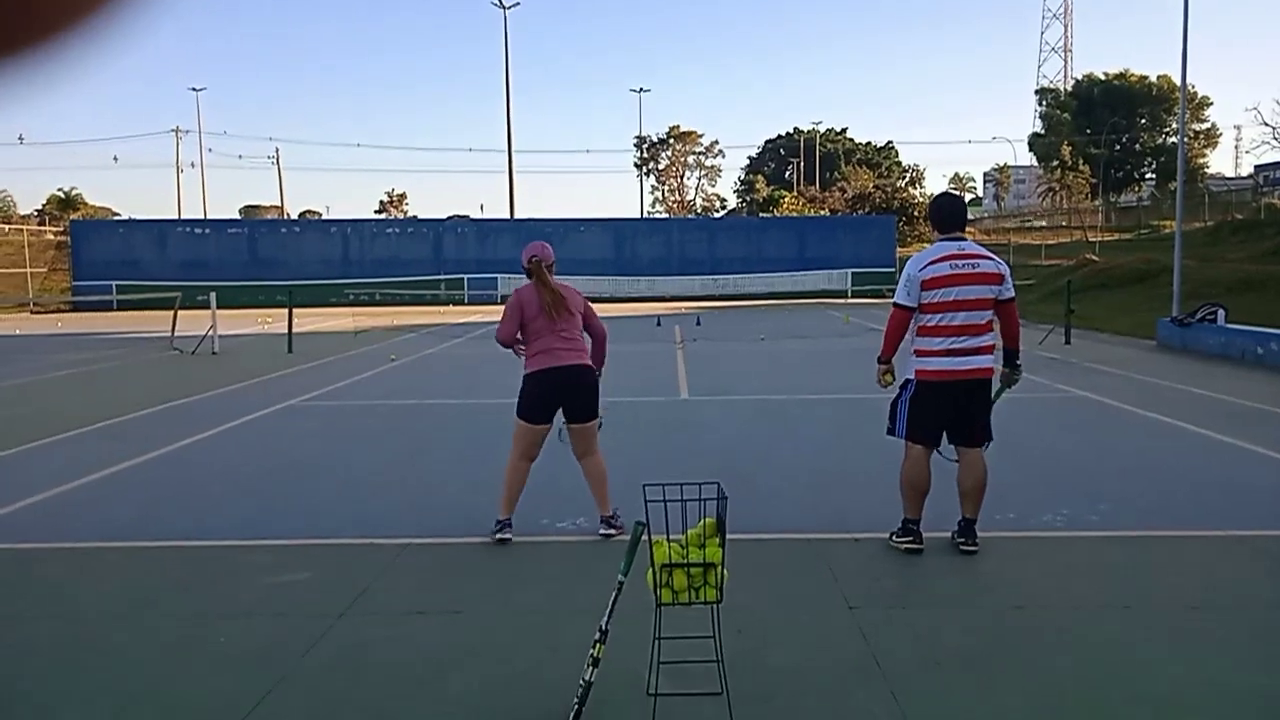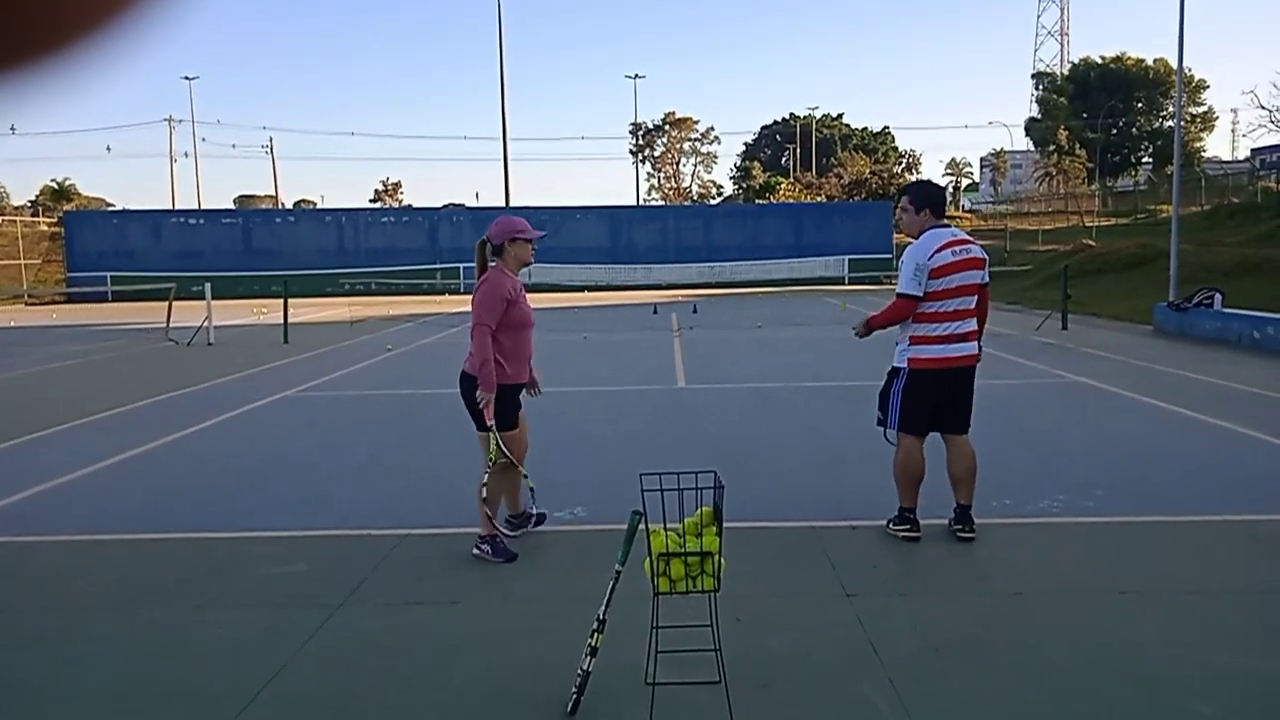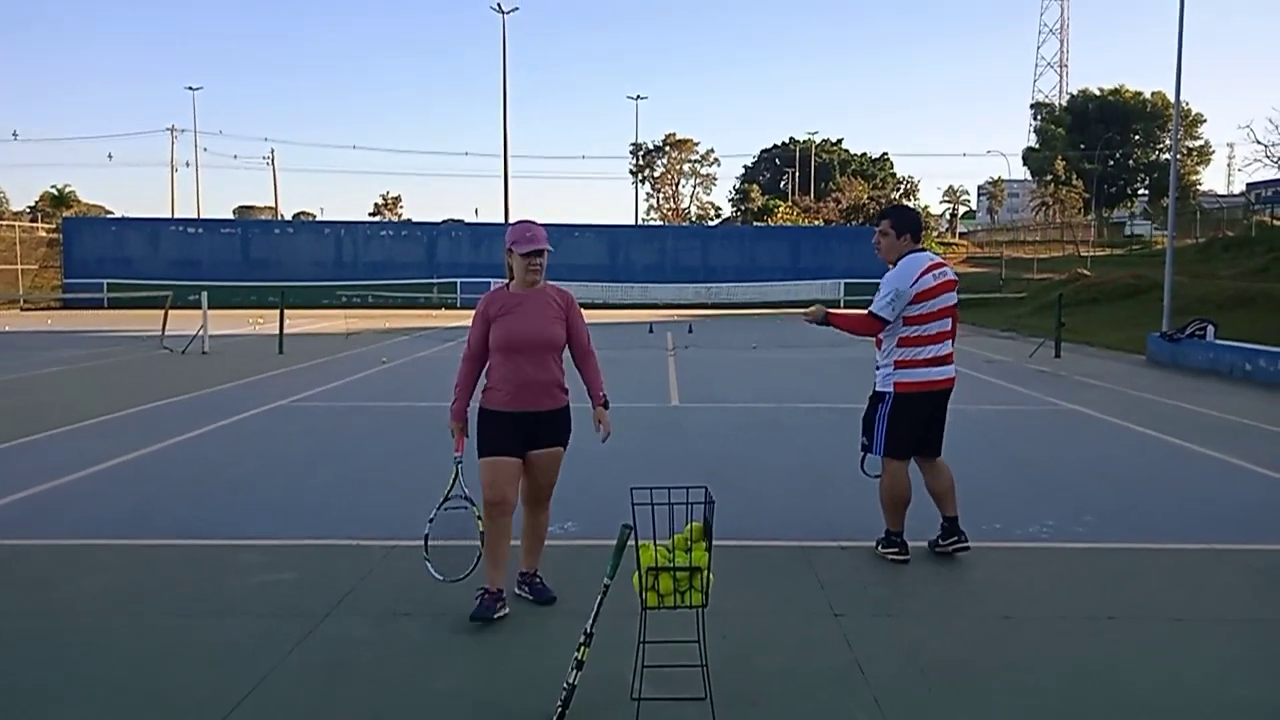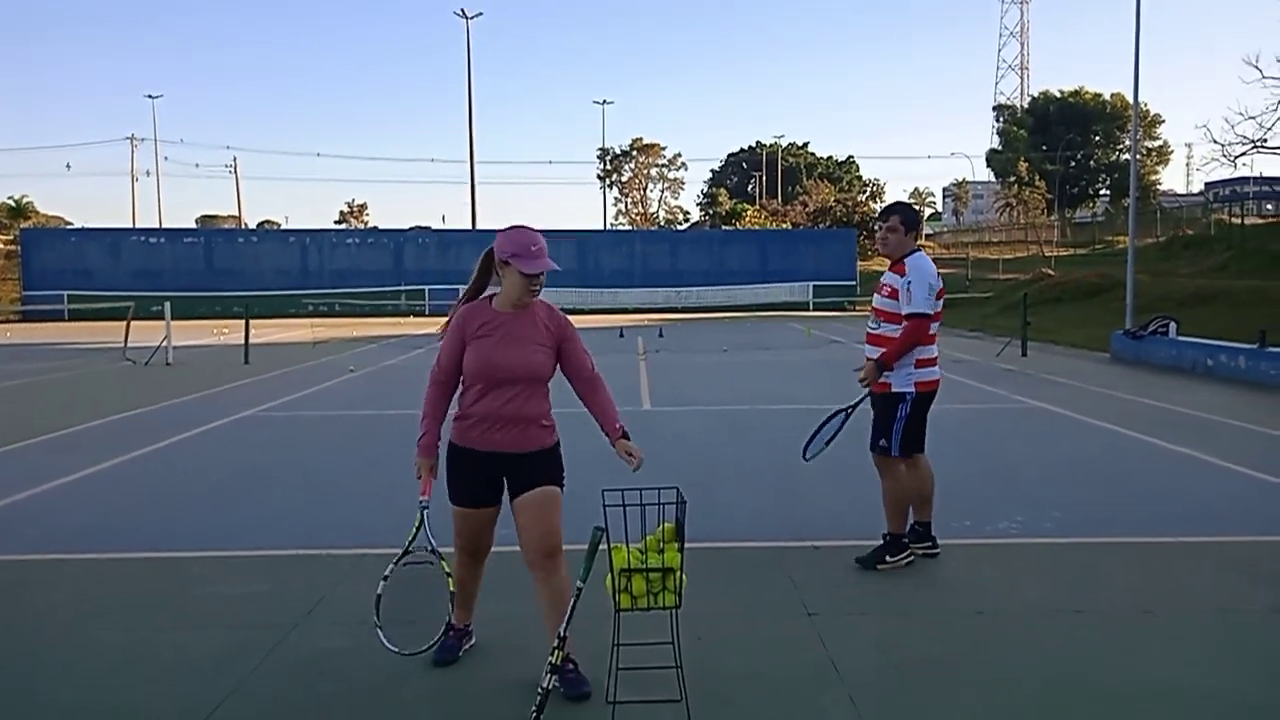
dt=1s
person 1, frame 1
left shoulder: (519, 297)
right shoulder: (573, 295)
left elbow: (503, 337)
right elbow: (599, 335)
left wrist: (519, 344)
right wrist: (596, 366)
left hip: (540, 379)
right hip: (580, 374)
left knee: (521, 455)
right knee: (589, 452)
left ankle: (504, 521)
right ankle: (608, 517)
person 1, frame 2
left shoulder: (508, 282)
right shoulder: (497, 283)
right elbow: (480, 333)
left wrist: (527, 373)
right wrist: (488, 383)
left hip: (505, 387)
right hip: (490, 389)
left knee: (516, 453)
right knee: (501, 462)
left ankle: (515, 516)
right ankle: (486, 539)
person 1, frame 3
left shoulder: (563, 301)
right shoulder: (491, 303)
left elbow: (584, 353)
right elbow: (472, 358)
left wrist: (599, 401)
right wrist: (458, 410)
left hip: (551, 416)
right hip: (498, 416)
left knee: (538, 501)
right knee: (497, 504)
left ankle: (528, 576)
right ankle: (494, 593)
person 1, frame 4
left shoulder: (554, 322)
right shoulder: (468, 317)
left elbow: (587, 380)
right elbow: (441, 383)
left wrist: (617, 433)
right wrist: (427, 446)
left hip: (537, 452)
right hip: (471, 453)
left knee: (547, 553)
right knee: (470, 550)
left ankle: (563, 658)
right ankle: (461, 628)
person 2, frame 1
left shoulder: (920, 264)
right shoulder: (994, 264)
left elbow: (900, 318)
right elbow: (1009, 317)
left wrist: (885, 359)
right wrist: (1011, 361)
left hip: (930, 374)
right hip: (977, 373)
left knee: (917, 449)
right knee: (972, 451)
left ankle: (911, 529)
right ankle: (968, 530)
person 2, frame 2
left shoulder: (919, 251)
right shoulder: (975, 249)
left elbow: (904, 308)
right elbow: (982, 302)
left wrist: (870, 324)
right wrist: (974, 340)
left hip: (921, 361)
right hip: (963, 357)
left knee: (909, 437)
right knee: (958, 436)
left ankle: (907, 517)
right ankle: (964, 516)
person 2, frame 3
left shoulder: (900, 276)
right shoulder: (943, 269)
left elbow: (870, 325)
left wrist: (827, 317)
left hip: (903, 385)
right hip: (939, 380)
left knee: (893, 461)
right knee: (929, 458)
left ankle: (894, 540)
right ankle: (952, 528)
person 2, frame 4
left shoulder: (916, 271)
right shoulder: (900, 269)
left elbow: (916, 329)
left wrist: (880, 364)
right wrist: (877, 364)
left hip: (903, 384)
right hip: (896, 382)
left knee: (887, 459)
right knee: (911, 457)
left ankle: (896, 544)
right ankle: (922, 533)
